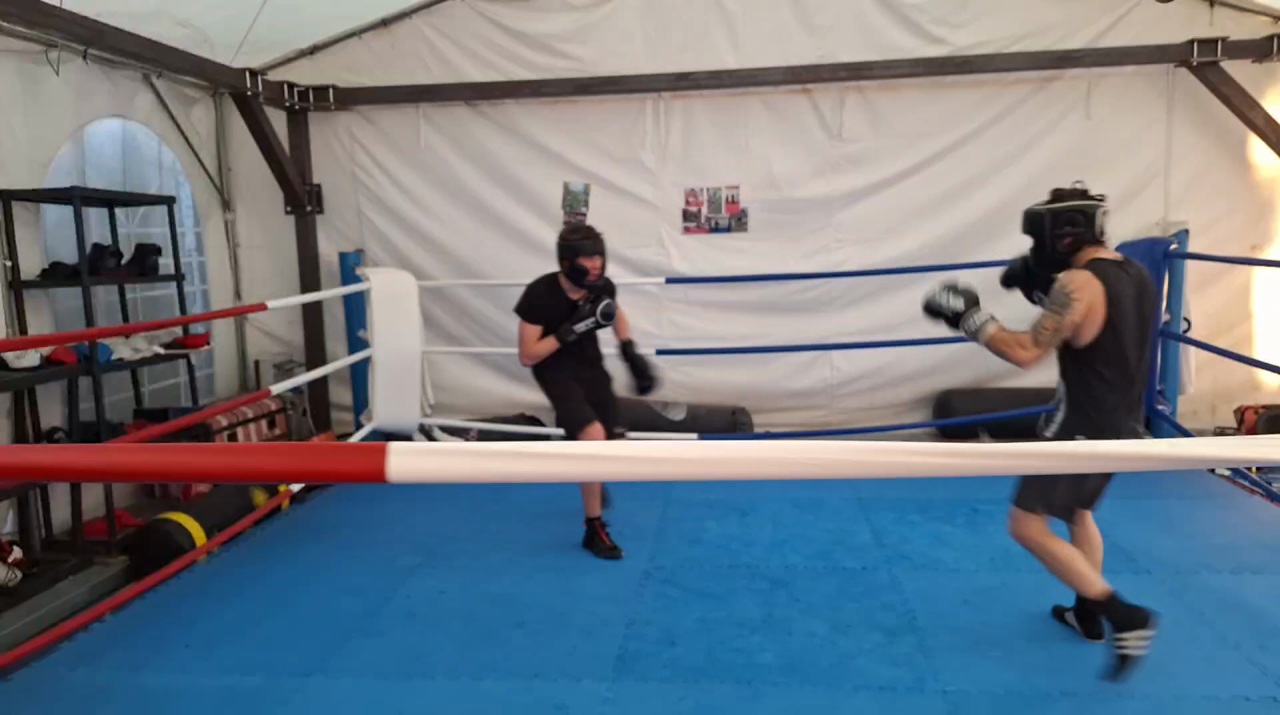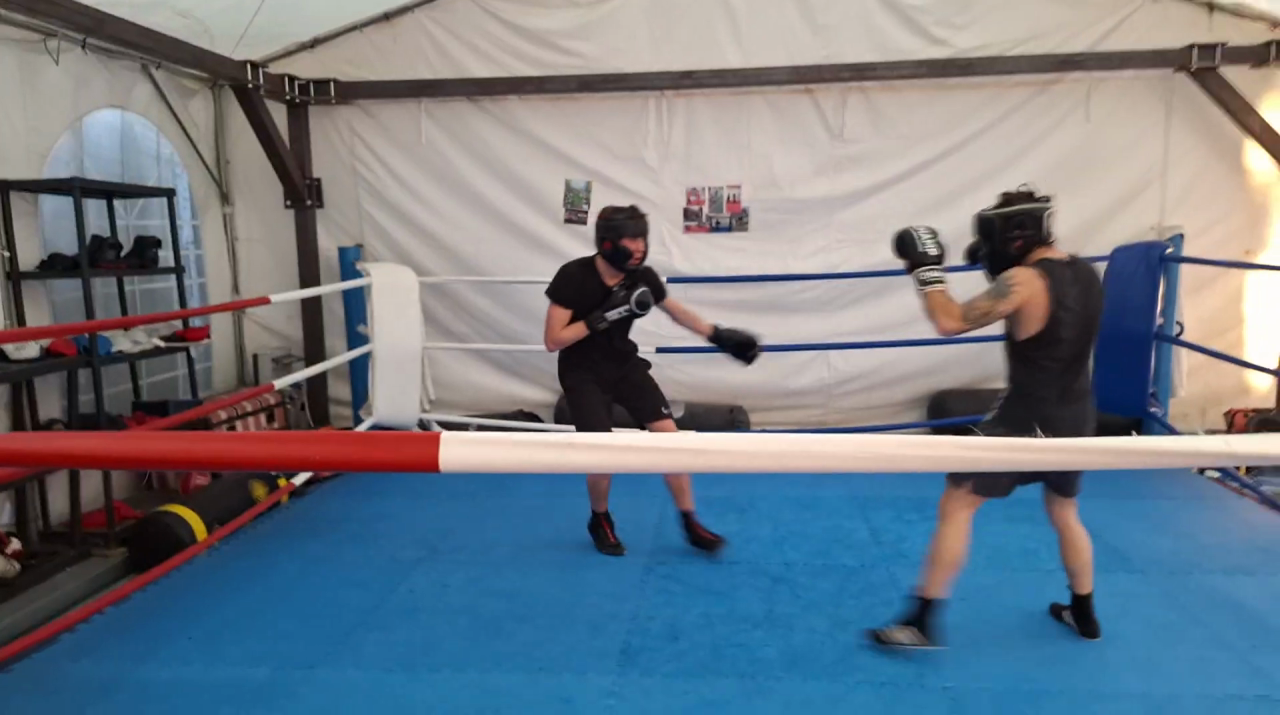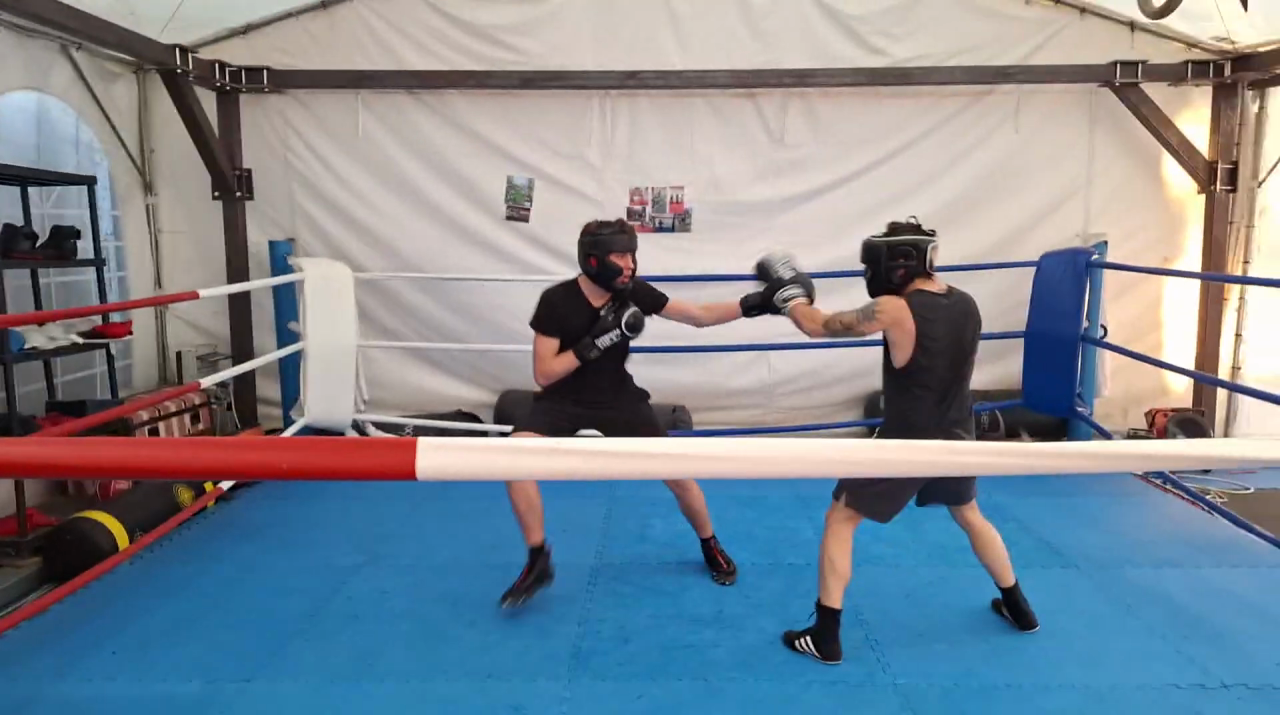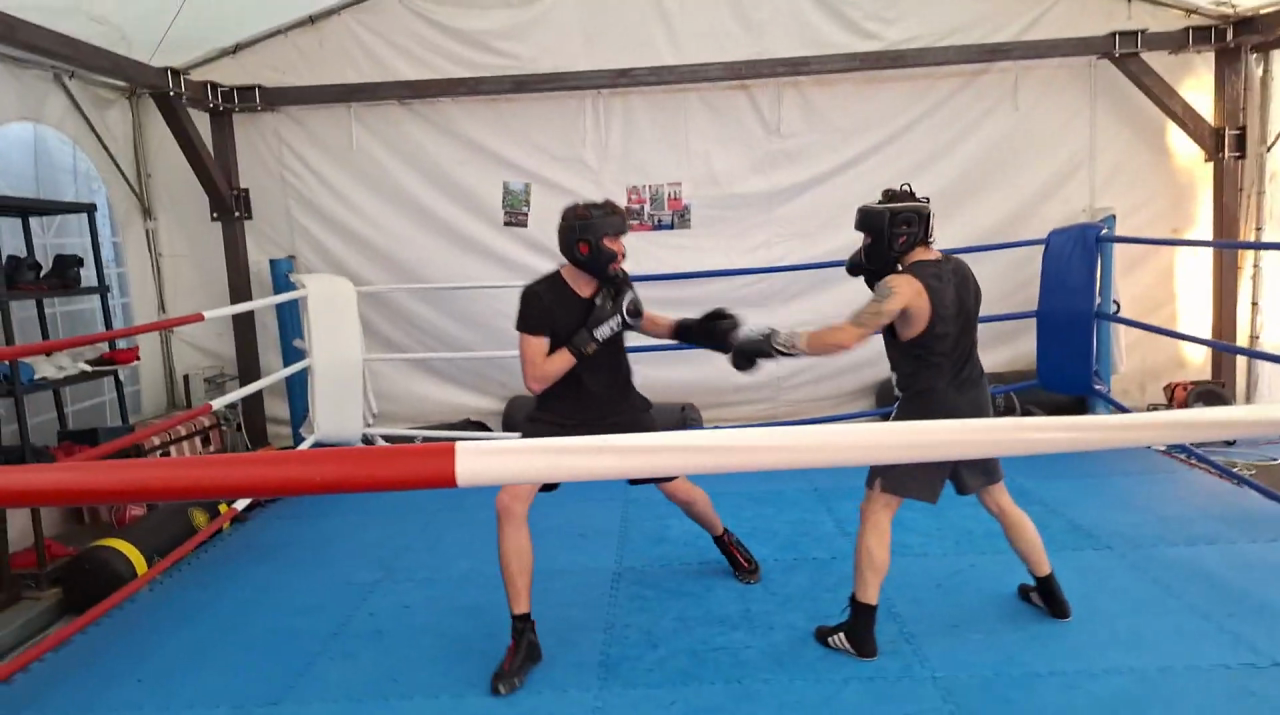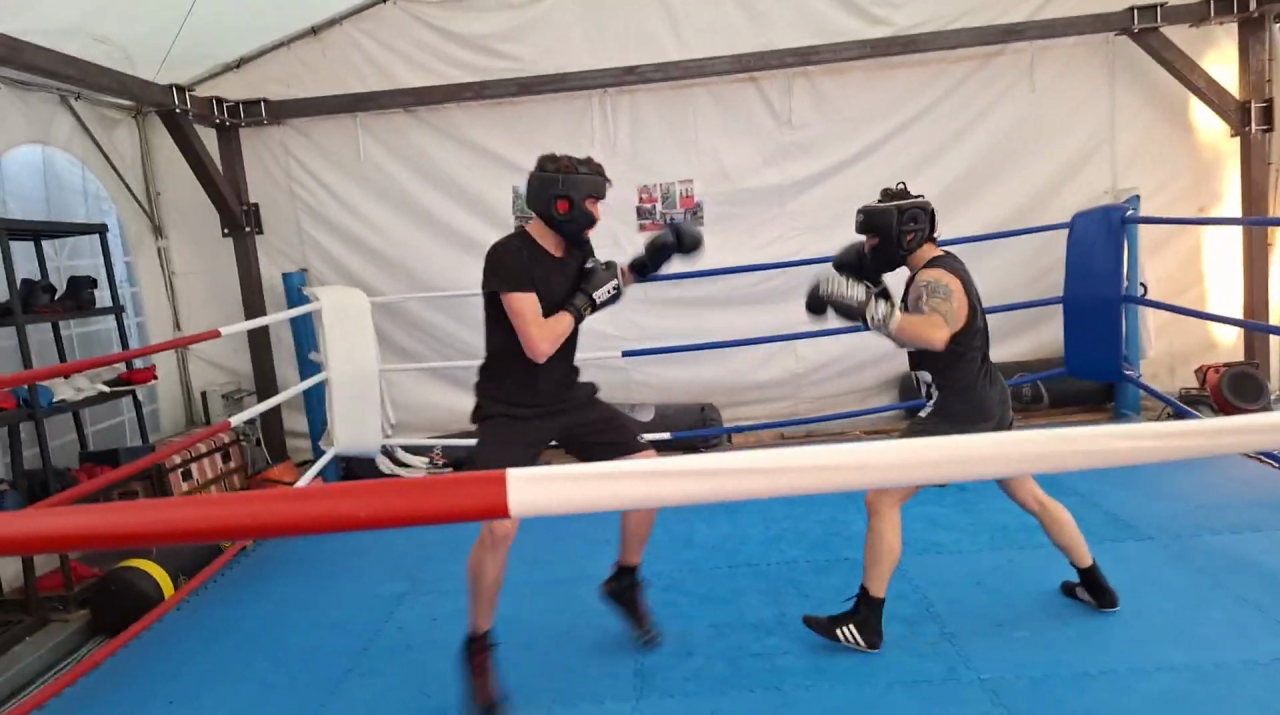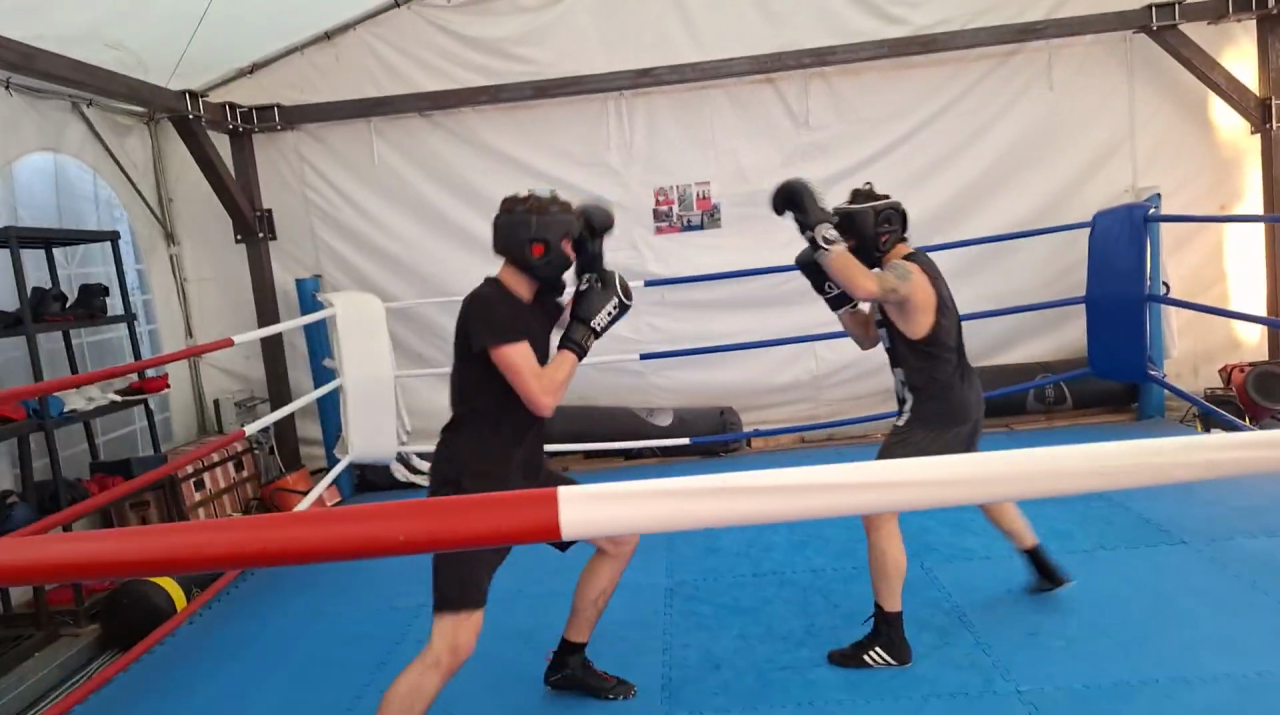
dt=0.2s
person 1, frame 1
left shoulder: (1078, 284)
right shoulder: (1137, 276)
left elbow: (1025, 353)
left wrist: (969, 316)
right wrist: (1042, 292)
left hip: (1084, 428)
right hip: (1124, 425)
left knee: (1027, 526)
right knee: (1078, 511)
left ankle: (1128, 614)
right ankle: (1093, 613)
person 1, frame 2
left shoulder: (1022, 283)
right shoulder: (1087, 275)
left elbow: (949, 323)
left wrist: (926, 266)
right wrist: (1000, 268)
left hip: (1025, 419)
right hip: (1076, 416)
left knee: (956, 505)
right knee: (1063, 510)
left ankle: (921, 620)
right ankle: (1083, 611)
person 1, frame 3
left shoulder: (893, 309)
right shoulder: (966, 305)
left elbow: (820, 324)
left wrist: (787, 288)
left hip: (904, 440)
right hip: (955, 438)
left knee: (841, 521)
right knee: (972, 519)
left ankle: (826, 634)
right ankle: (1017, 607)
person 1, frame 4
left shoulder: (904, 284)
right shoulder: (961, 272)
left elbow: (848, 336)
left wrist: (773, 342)
left hip: (927, 414)
right hip: (975, 406)
left knee: (876, 510)
right knee: (997, 501)
left ankle: (860, 629)
right ankle: (1051, 594)
person 1, frame 5
left shoulder: (934, 279)
right shoulder: (937, 267)
left elbow: (929, 334)
right elbow: (900, 332)
left wrist: (864, 304)
right wrist: (862, 286)
left hip: (955, 412)
right hip: (989, 402)
left knee: (882, 500)
right knee: (1028, 494)
left ankle: (865, 621)
right ankle: (1097, 585)
person 1, frame 6
left shoulder: (904, 274)
right shoulder: (907, 268)
left elbow: (863, 285)
right elbow: (866, 339)
left wrist: (819, 226)
right wrist: (830, 288)
left hip: (934, 415)
right hip: (963, 400)
left knee: (877, 514)
left ankle: (889, 639)
right ankle: (1043, 566)
person 2, frame 1
left shoulder: (602, 286)
right shoulder: (539, 294)
right elbow: (528, 357)
left wrist: (631, 353)
right wrist: (570, 331)
left hip: (590, 367)
right hip: (557, 374)
left knee: (613, 440)
right knee: (594, 436)
right ankle: (593, 527)
person 2, frame 2
left shoulder: (641, 277)
right shoulder: (571, 277)
left elbow: (677, 311)
right elbow: (553, 340)
left wrist: (719, 335)
right wrist: (602, 317)
left hip: (623, 365)
right hip: (583, 372)
left knee: (667, 436)
left ankle: (690, 521)
right ankle: (600, 518)
person 2, frame 3
left shoulder: (637, 292)
right shoulder: (557, 302)
left elbow: (698, 316)
right elbow: (543, 376)
left wrist: (752, 304)
right wrist: (594, 343)
left hip: (617, 397)
right hip: (567, 398)
left knee: (675, 472)
left ankle: (709, 544)
right ankle: (538, 559)
person 2, frame 4
left shoulder: (614, 283)
right shoulder: (541, 298)
left elbow: (647, 323)
right elbow: (536, 380)
left wrist: (696, 329)
right wrist: (591, 336)
left hip: (619, 411)
right hip: (559, 420)
left knee: (679, 490)
right knee: (511, 507)
left ankle: (726, 541)
right ankle: (523, 637)
person 2, frame 5
left shoulder: (575, 248)
right shoulder: (508, 256)
left elbow: (609, 282)
right elbow: (537, 347)
left wrist: (648, 259)
right wrist: (586, 297)
left hip: (566, 395)
right hip: (514, 406)
right knee: (499, 530)
left ankle: (626, 580)
right ankle: (480, 644)
person 2, frame 6
left shoulder: (536, 299)
right shoulder: (489, 305)
left elbow: (550, 358)
right elbow: (542, 399)
left wrist: (593, 271)
right wrist: (589, 324)
left hip: (524, 473)
right hip: (473, 487)
left knee: (622, 536)
right knee: (451, 650)
left ankle: (568, 661)
